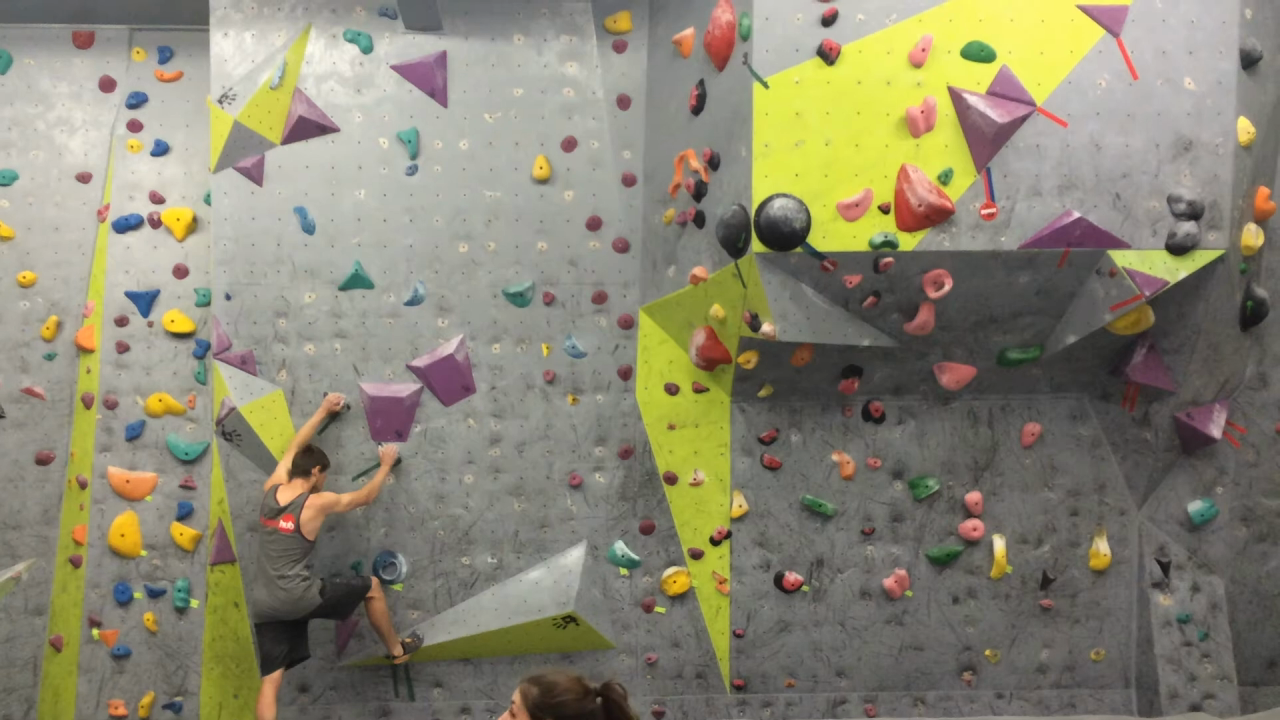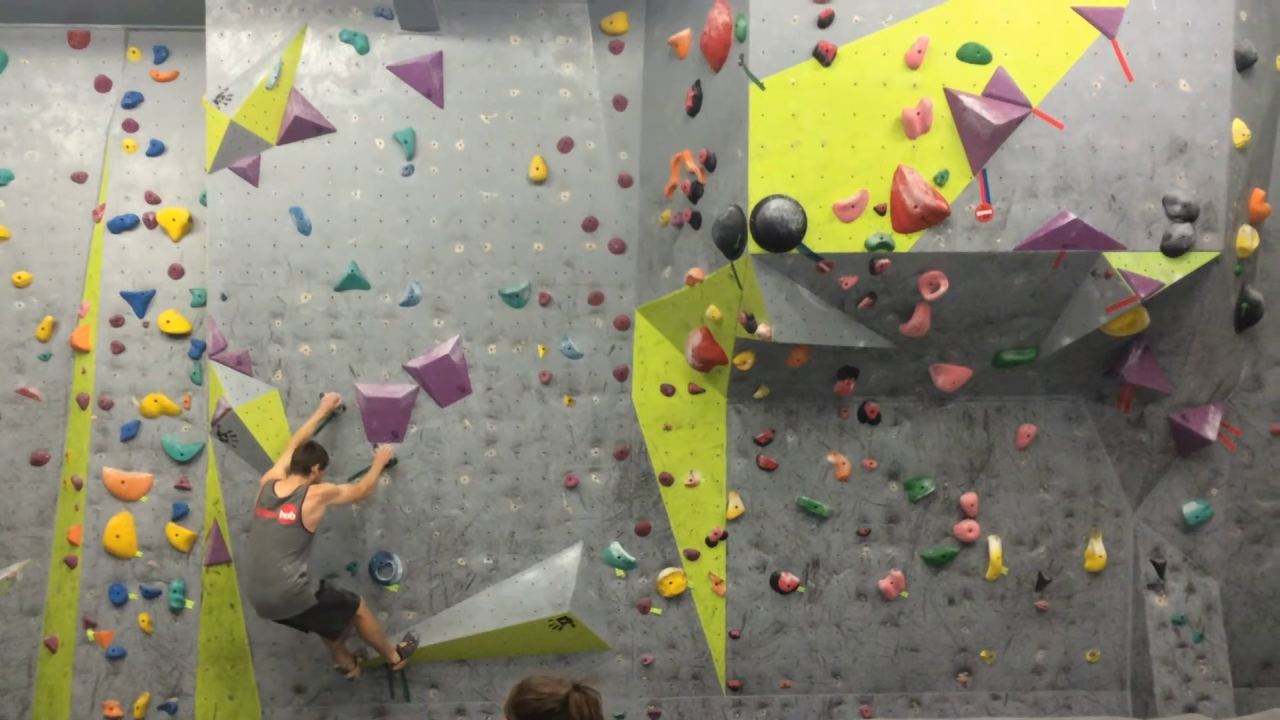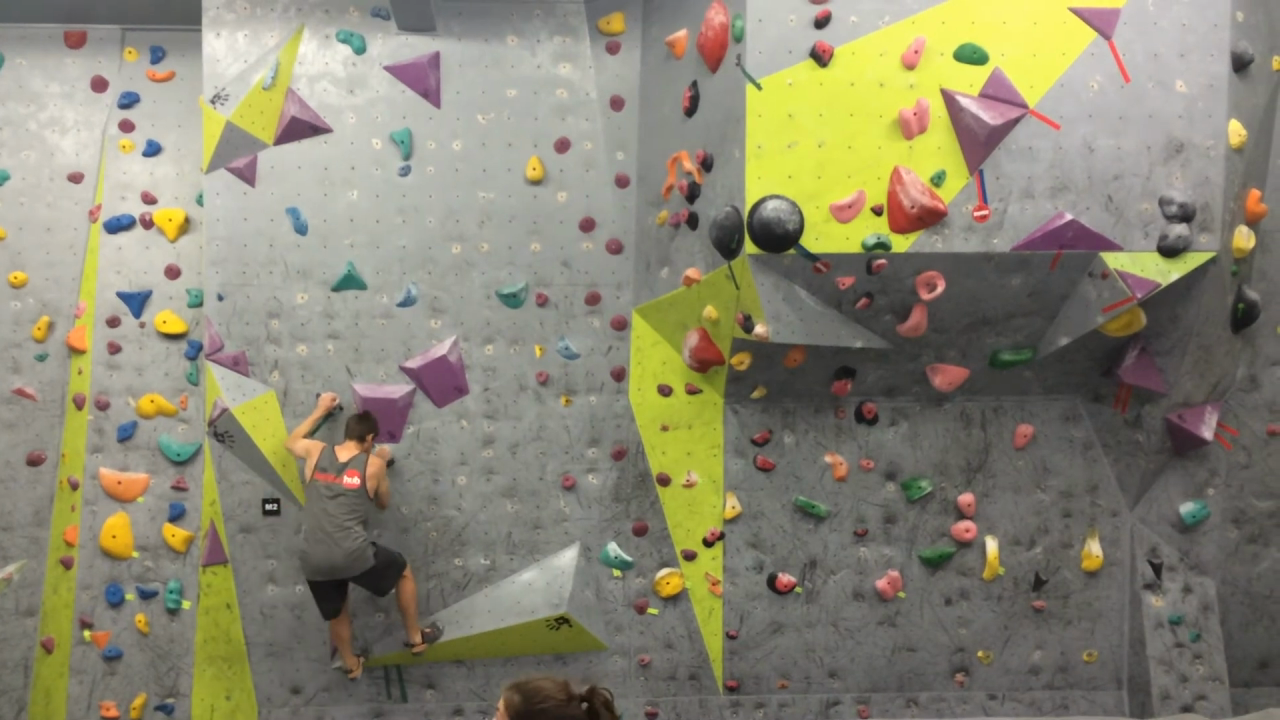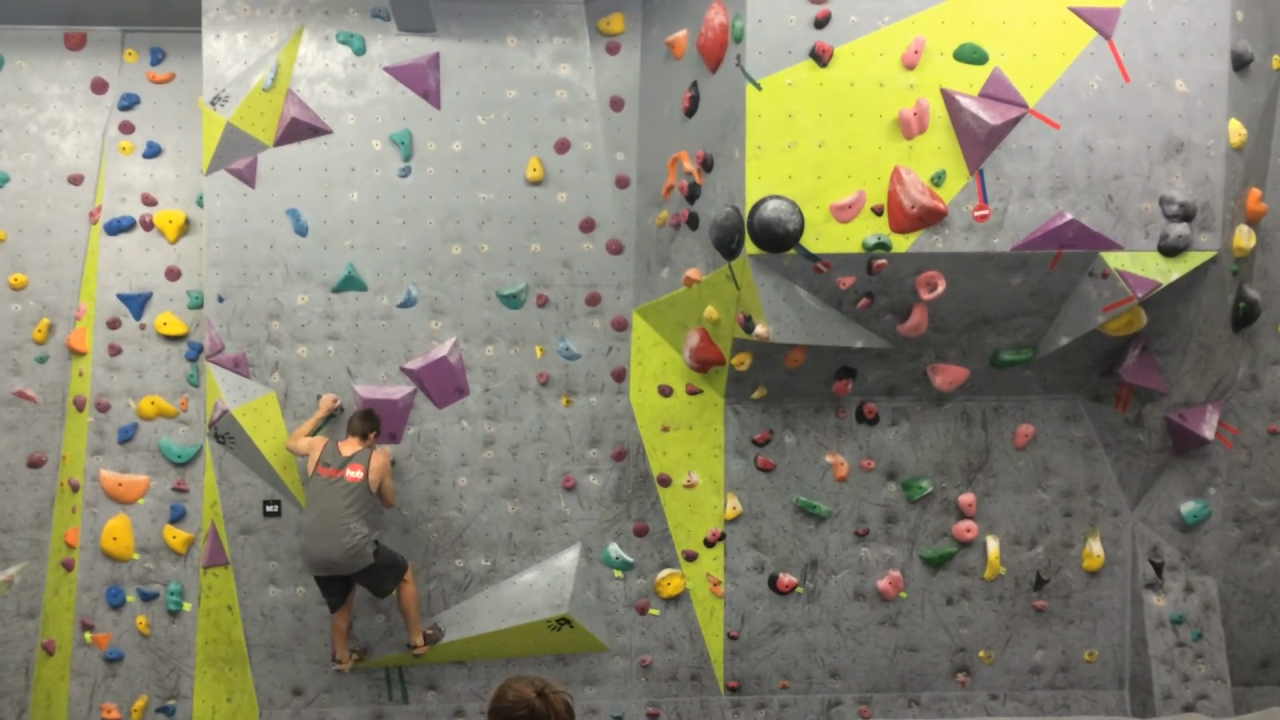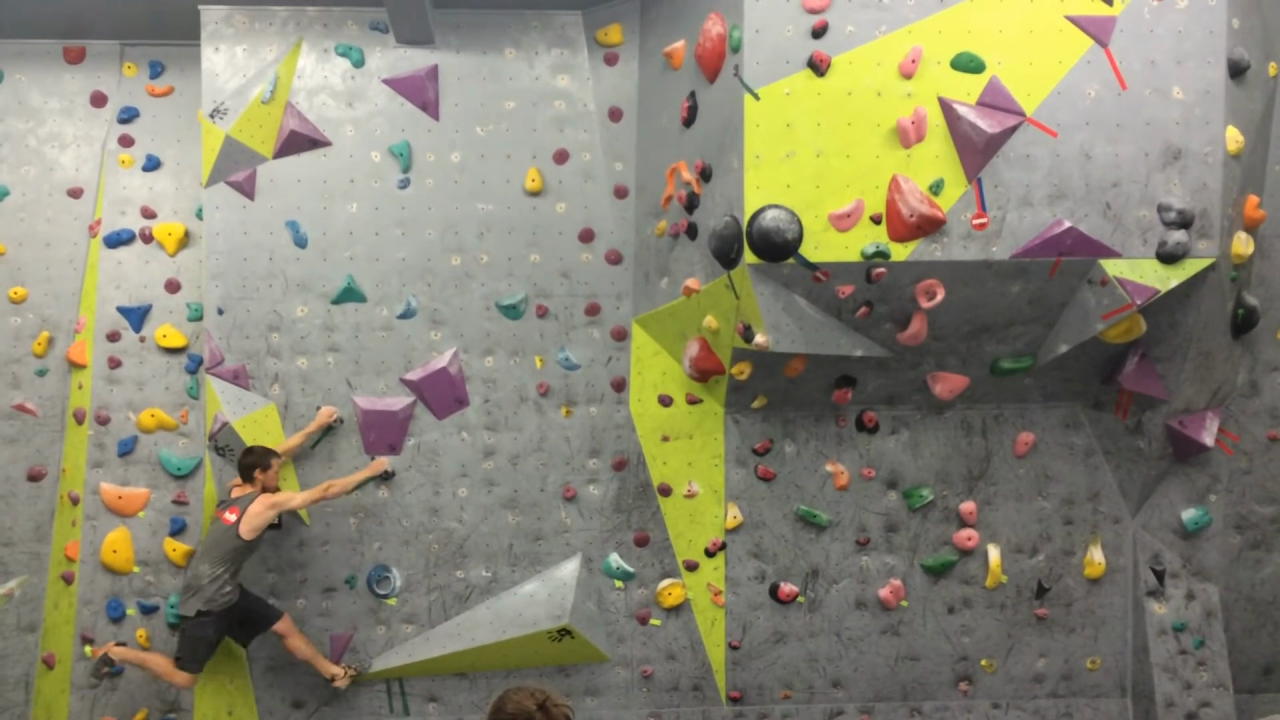
dt=1s
person 1, frame 1
left shoulder: (272, 489)
right shoulder: (318, 503)
left elbow: (295, 448)
right elbow: (366, 496)
left wrist: (323, 411)
right wrist: (386, 464)
left hip: (263, 605)
right hip: (298, 598)
left knee: (271, 680)
right knee: (371, 587)
right ankle: (396, 649)
person 1, frame 2
left shoulder: (267, 484)
right shoulder: (316, 495)
left elbow: (294, 447)
right elbow: (362, 491)
left wrist: (322, 412)
right wrist: (380, 462)
left hip: (259, 598)
right hip: (290, 595)
left knee: (325, 606)
right knee: (358, 607)
left ankle: (346, 663)
right ankle: (393, 656)
person 1, frame 3
left shoulder: (316, 452)
right shoulder: (374, 464)
left elbow: (291, 441)
right elbow: (383, 503)
left wrist: (320, 411)
left hip: (313, 560)
right hip: (352, 555)
left knee: (336, 612)
right knee: (403, 571)
left ankle: (351, 664)
right ankle: (415, 637)
person 1, frame 4
left shoulder: (319, 448)
right shoulder: (377, 459)
left elbow: (292, 441)
right elbow: (389, 501)
left wrist: (321, 413)
left hip: (313, 553)
right hip: (351, 550)
left knee: (341, 601)
right knee: (403, 574)
left ankle: (342, 656)
right ankle: (417, 639)
person 1, frame 5
left shoulder: (237, 488)
right shoulder: (267, 503)
left elbow: (278, 453)
right elbow: (325, 491)
left wrist: (314, 427)
right wrist: (369, 471)
left hip: (226, 592)
right hip: (206, 599)
left knee: (284, 627)
right knee: (183, 677)
left ankle: (335, 672)
right ankle: (115, 653)
